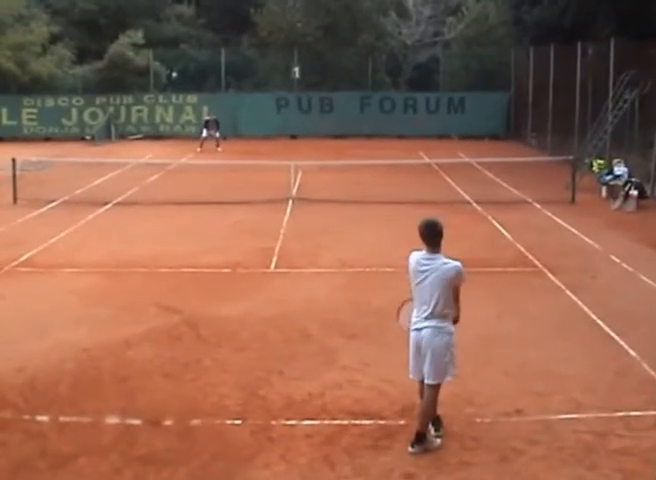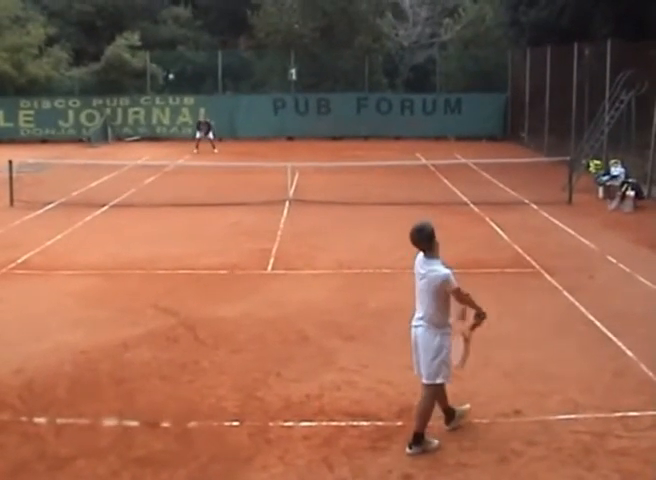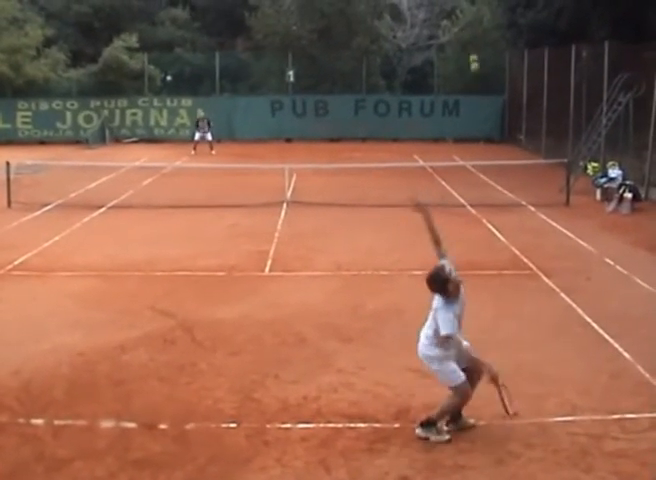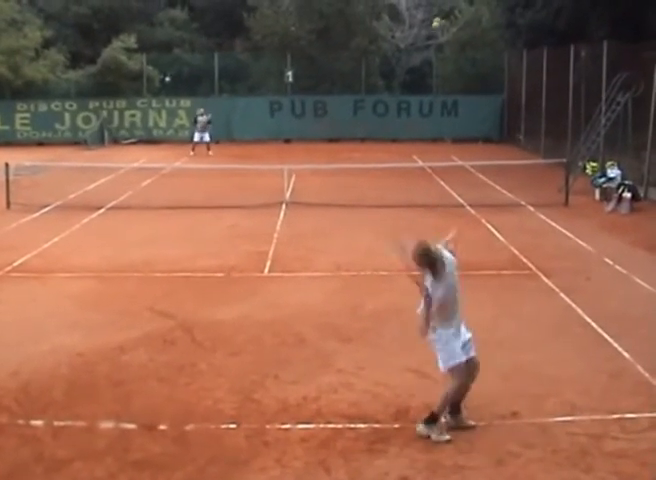
dt=0.5s
person 1, frame 1
left shoulder: (413, 259)
right shoulder: (454, 268)
right elbow: (455, 296)
right wrist: (456, 313)
left hip: (417, 329)
right hip: (439, 332)
left knee: (424, 383)
right knee: (432, 386)
left ankle: (434, 421)
right ankle: (419, 440)
person 1, frame 2
left shoulder: (420, 259)
right shoulder: (442, 274)
right elbow: (461, 296)
right wrist: (479, 311)
left hip: (420, 327)
right hip: (434, 333)
left knee: (434, 380)
right knee: (430, 387)
left ankle: (450, 415)
right ankle: (417, 441)
person 1, frame 3
left shoulder: (450, 286)
right shoulder: (444, 311)
left elbow: (440, 250)
right elbow: (458, 350)
right wrist: (487, 366)
left hip: (448, 347)
right hip: (433, 352)
left knee: (476, 372)
right knee: (463, 392)
left ankle: (454, 418)
right ankle: (427, 426)
person 1, frame 4
left shoulder: (445, 258)
right shoulder: (432, 288)
left elbow: (445, 246)
right elbow: (424, 324)
left hip: (455, 325)
right hip: (443, 331)
left knee: (472, 366)
right knee: (461, 376)
left ankle: (453, 415)
right ankle: (430, 423)
